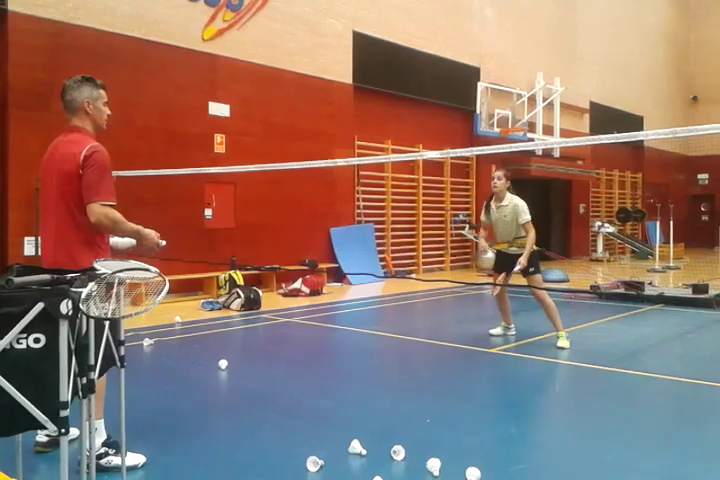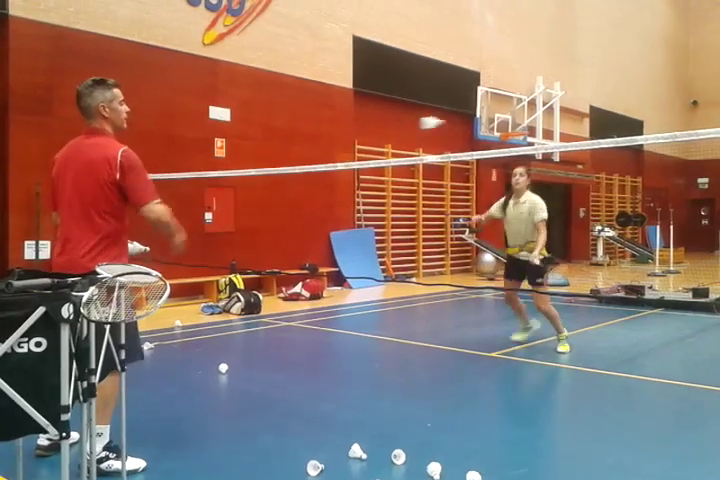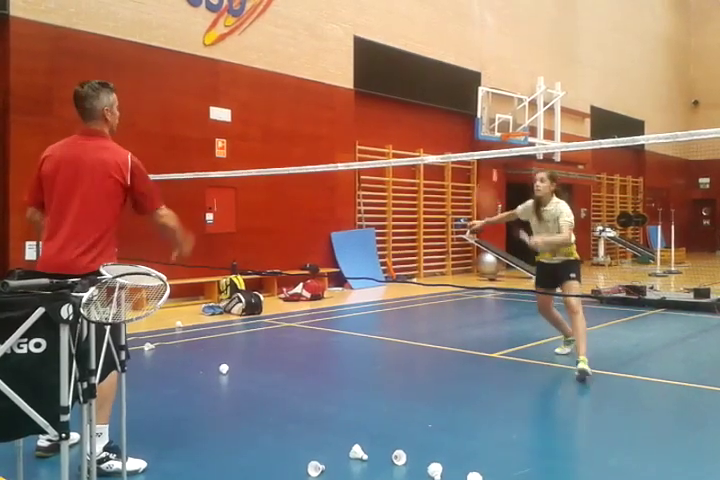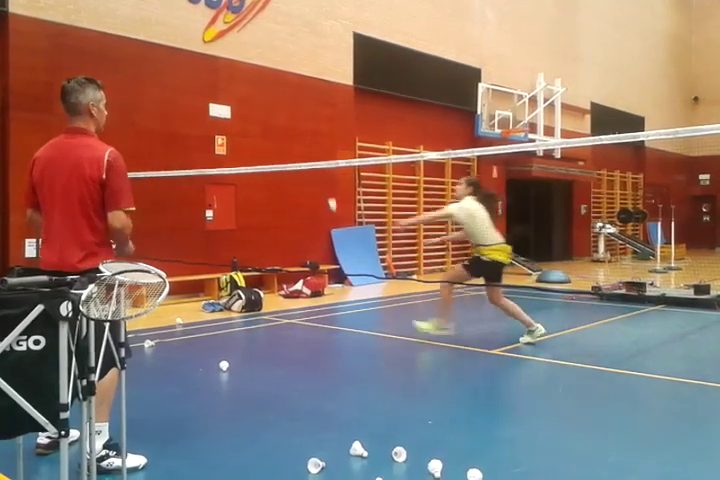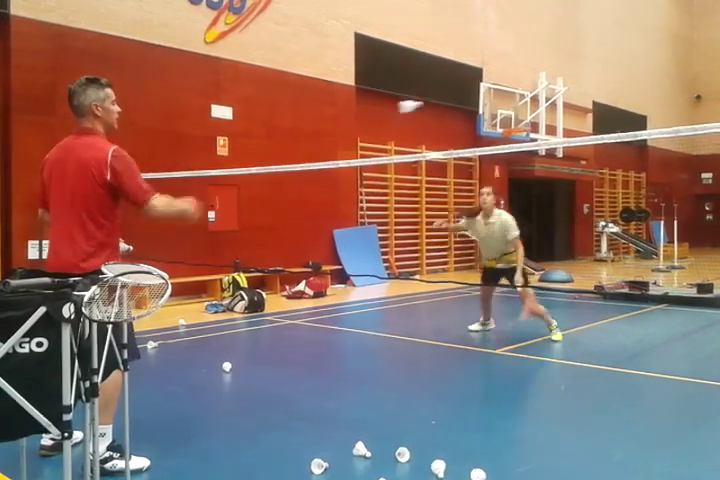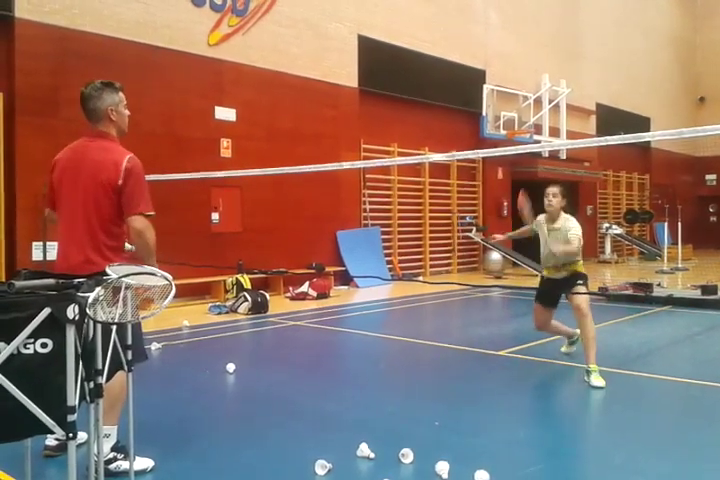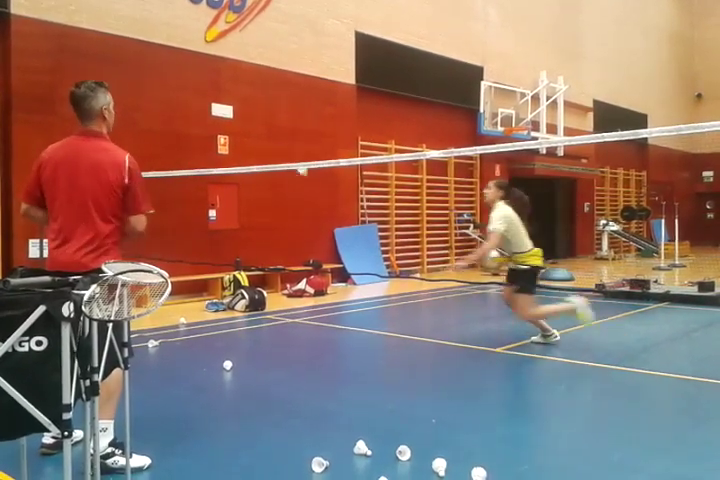
dt=0.7s
person 1, frame 1
left shoulder: (54, 150)
right shoulder: (92, 152)
right elbow: (98, 213)
left wrist: (110, 239)
right wrist: (141, 233)
left hip: (55, 266)
right hip: (84, 269)
left ankle: (49, 429)
right ankle: (99, 446)
person 1, frame 2
left shoulder: (64, 155)
right shoulder: (119, 155)
left elbow: (59, 216)
right elbow: (155, 211)
right wrist: (176, 232)
left hip: (66, 269)
right knee: (111, 361)
left ankle: (51, 434)
right ankle: (100, 451)
person 1, frame 3
left shoulder: (52, 154)
right shoulder: (124, 161)
left elbow: (31, 213)
right elbow: (161, 215)
right wrist: (182, 240)
left hip: (53, 271)
right hip: (94, 275)
right knee: (107, 361)
left ankle: (51, 434)
right ankle: (101, 450)
person 1, frame 4
left shoulder: (42, 155)
right shoulder: (106, 156)
left elbow: (32, 215)
right elbow: (118, 223)
right wrist: (124, 247)
left hip: (53, 270)
right hip: (92, 272)
right knee: (107, 359)
left ankle: (50, 431)
right ankle: (101, 447)
person 1, frame 5
left shoulder: (53, 155)
right shoulder: (111, 155)
left elbow: (45, 215)
right elbow: (153, 205)
right wrist: (184, 207)
left hip: (58, 271)
right hip: (94, 273)
right knee: (112, 361)
left ankle: (52, 433)
right ankle: (104, 451)
person 1, frame 6
left shoulder: (64, 157)
right shoulder: (124, 161)
left elbow: (51, 213)
right elbow: (139, 227)
right wrist: (151, 270)
left hip: (67, 272)
right hip: (105, 275)
right knee: (118, 362)
left ankle: (57, 433)
right ankle: (107, 450)
person 1, frame 7
left shoulder: (50, 155)
right shoulder: (122, 161)
left elbow: (29, 209)
right elbow: (137, 226)
left hip: (59, 270)
right hip: (99, 272)
right knee: (112, 358)
left ankle: (54, 432)
right ankle: (104, 446)
person 2, frame 1
left shoulder: (517, 204)
right shoulder: (489, 205)
left elbow: (531, 233)
right elbow: (484, 227)
left wrist: (525, 256)
right wrist: (482, 239)
left hip: (524, 251)
right hip: (503, 251)
left knee: (539, 293)
right knee: (498, 289)
left ankle: (561, 334)
right ankle: (508, 325)
person 2, frame 2
left shoulder: (536, 202)
right shoulder: (504, 203)
left elbow: (542, 231)
right elbow: (486, 218)
left wrist: (536, 252)
right wrist: (478, 218)
left hip: (532, 256)
right hip: (514, 256)
left knee: (542, 305)
right knee: (510, 297)
left ankle: (562, 335)
right ankle: (528, 324)
person 2, frame 3
left shoulder: (561, 208)
right shoulder: (530, 206)
left elbow: (566, 237)
right elbow: (507, 216)
left wrist: (544, 239)
right wrist: (483, 223)
left hip: (566, 260)
right hip: (546, 261)
left knee: (573, 305)
right knee: (544, 308)
left ankle: (582, 362)
right ankle: (569, 337)
person 2, frame 4
left shoulder: (463, 206)
right shoulder: (475, 206)
left elbow: (433, 216)
left wrist: (407, 222)
right wrist: (442, 239)
left hip: (489, 256)
right hip: (496, 254)
left knee: (447, 280)
right knee: (495, 298)
left ankle: (442, 323)
right ankle: (533, 328)
person 2, frame 5
left shoulder: (505, 219)
right shoulder: (474, 219)
left elbow: (518, 247)
right elbow: (457, 227)
left wrist: (519, 271)
right wrist: (444, 225)
left hip: (510, 262)
right hip: (490, 263)
left knee: (530, 305)
right knee: (485, 296)
left ankle: (552, 325)
right ankle: (486, 321)
person 2, frame 6
left shoulder: (571, 223)
right shoulder: (540, 221)
left elbow: (576, 247)
right elbow: (529, 229)
left wrist: (562, 248)
right wrist: (506, 236)
left hip: (573, 273)
right hip: (550, 274)
left knee: (582, 309)
right knee: (541, 324)
left ankle: (592, 368)
right ankle: (572, 334)
person 2, frame 7
left shoulder: (499, 212)
right shoulder: (501, 210)
left elbow: (491, 244)
left wrist: (466, 261)
left hip: (525, 262)
right hip: (518, 260)
left knee: (526, 313)
right knee: (509, 299)
left ankle: (573, 306)
right ankle: (548, 333)
